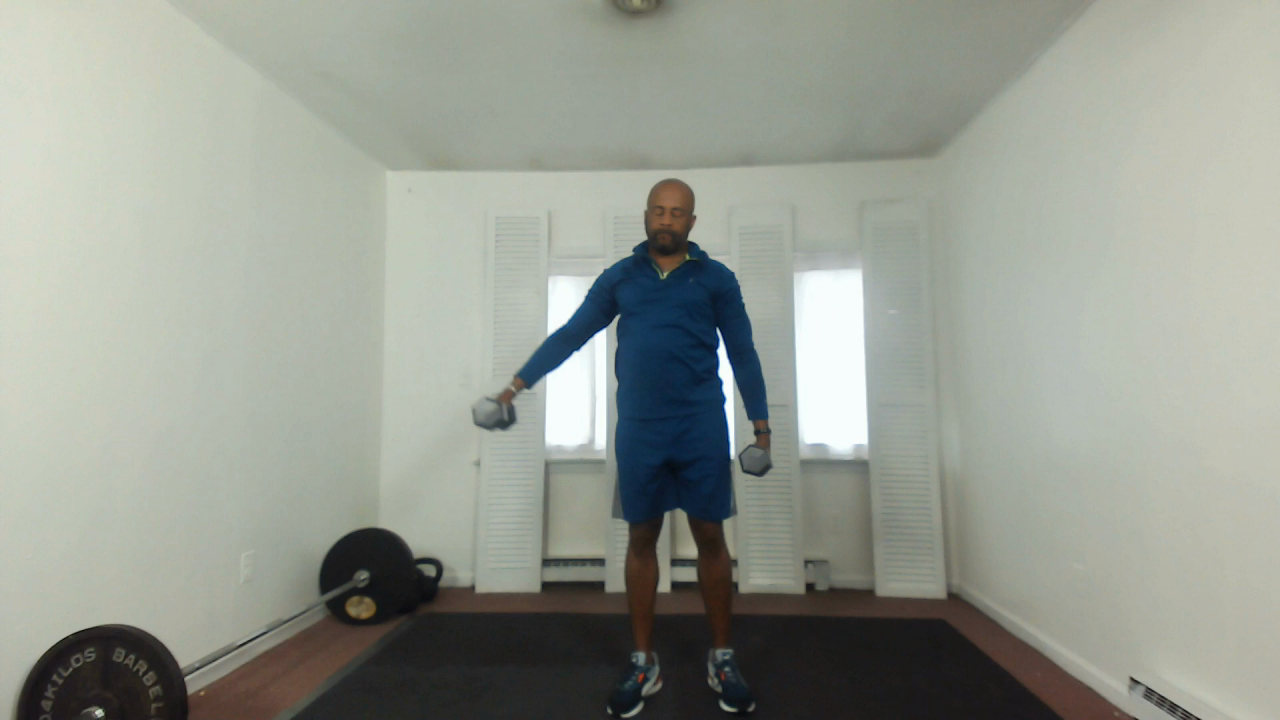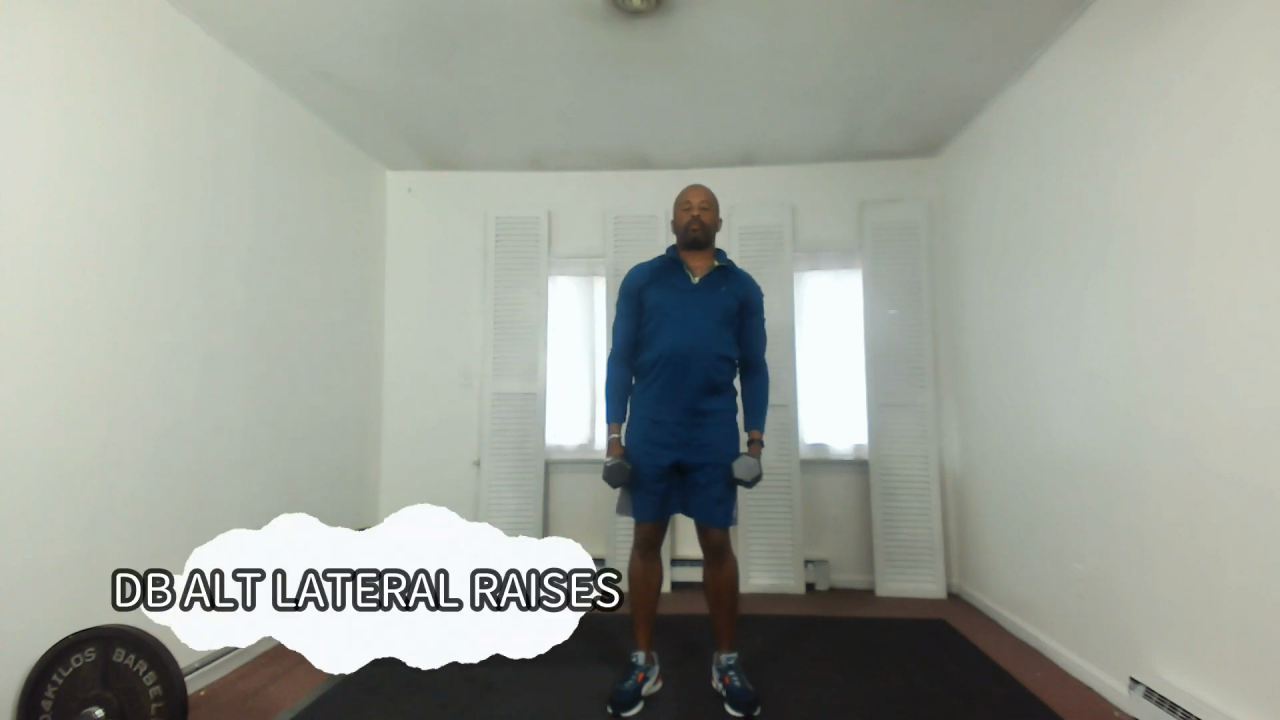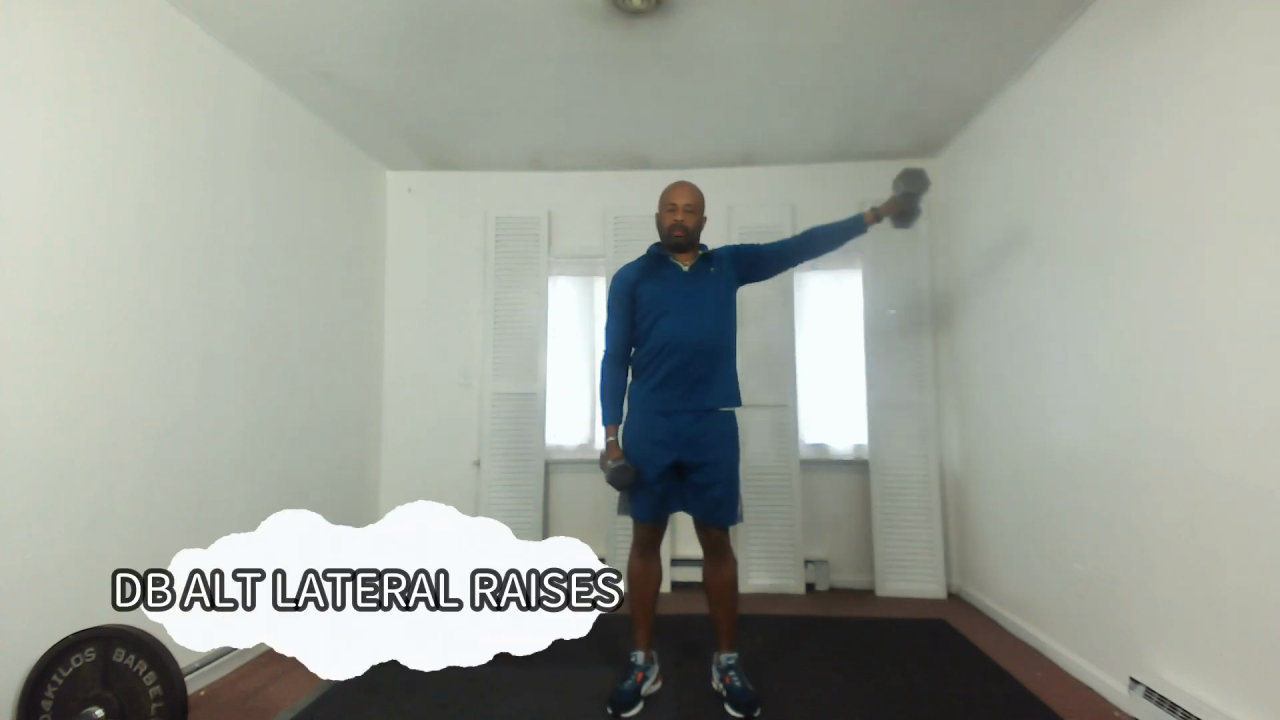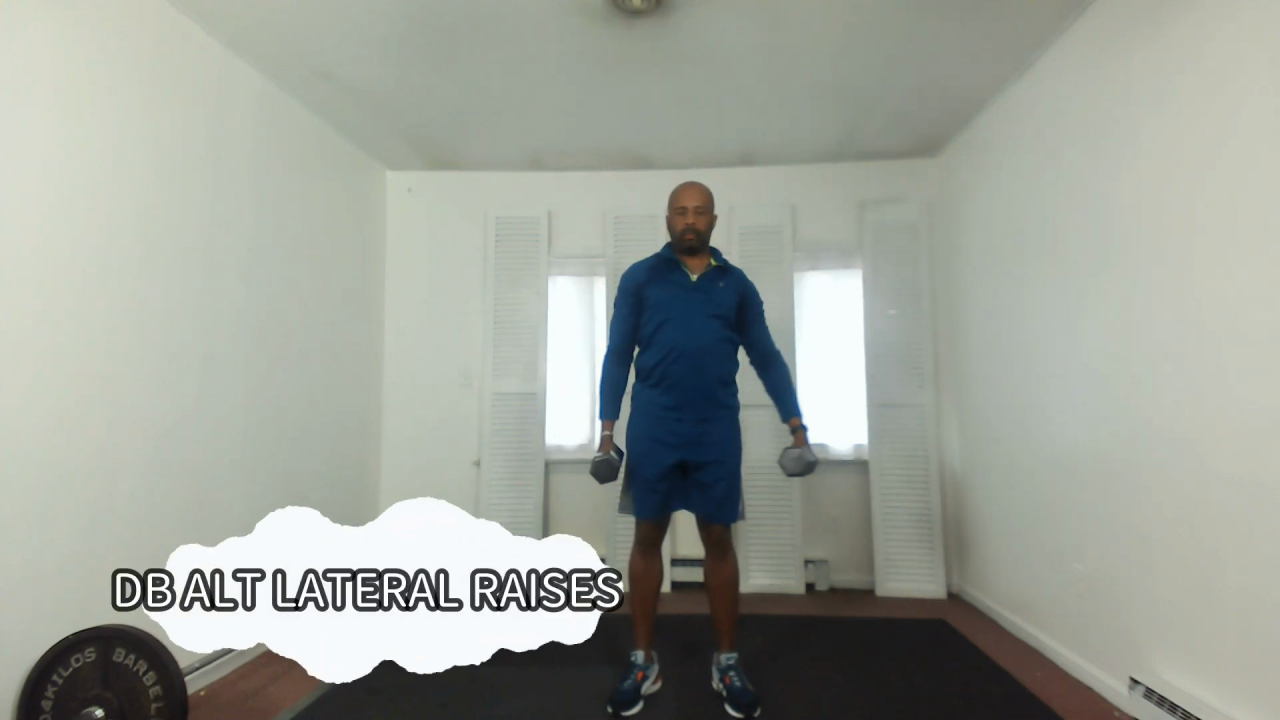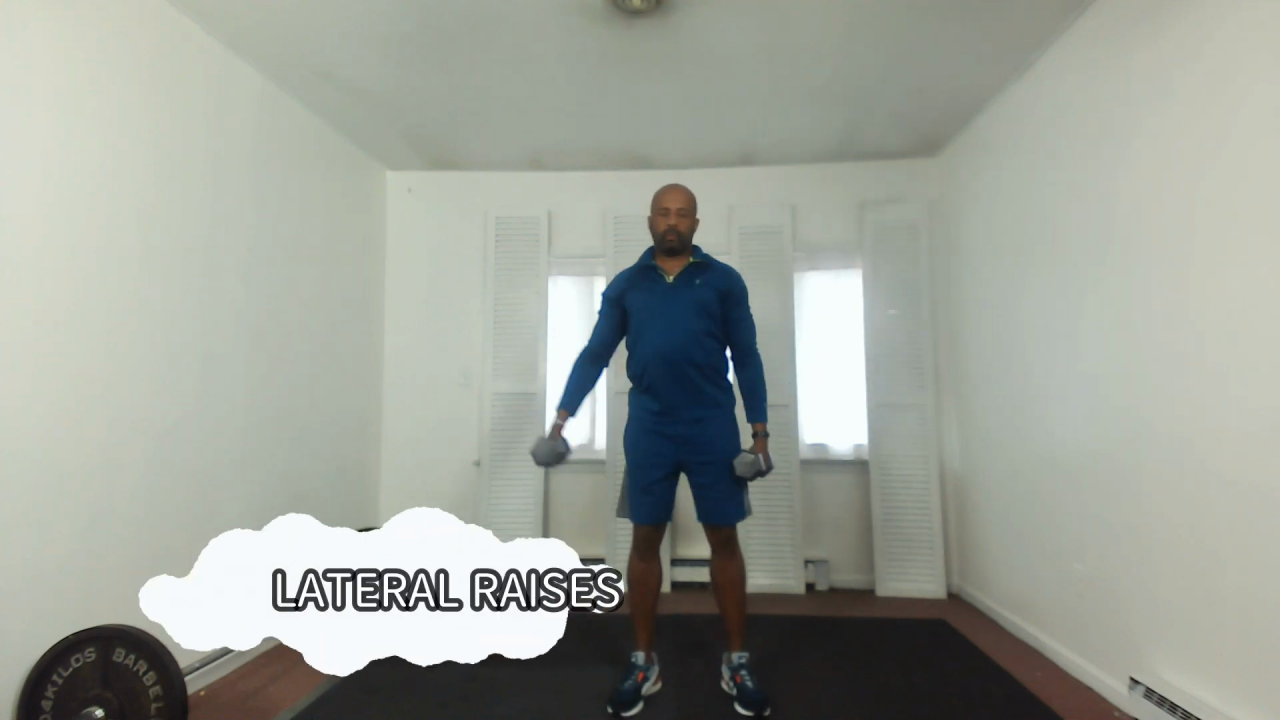
dt=1s
person 1, frame 1
left shoulder: (717, 278)
right shoulder: (619, 277)
left elbow: (742, 351)
right elbow: (573, 334)
left wrist: (760, 422)
right wrist: (520, 381)
left hip: (701, 427)
right hip: (639, 429)
left knee: (710, 538)
right knee: (641, 539)
left ankle: (723, 659)
right ankle: (643, 663)
person 1, frame 2
left shoulder: (742, 288)
right shoulder: (642, 280)
left elbow: (754, 366)
right elbow: (622, 358)
left wrist: (756, 435)
right wrist: (614, 430)
left hip: (713, 433)
right hip: (651, 431)
left knee: (717, 544)
right knee: (647, 540)
left ankle: (727, 663)
right ankle: (643, 663)
person 1, frame 3
left shoulder: (729, 264)
right shoulder: (631, 278)
left elbow: (799, 246)
right elbow: (615, 358)
left wrist: (872, 216)
right wrist: (611, 434)
left hip: (712, 426)
right hip: (649, 428)
left knee: (717, 541)
right knee: (646, 540)
left ankle: (727, 663)
right ankle: (643, 663)
person 1, frame 4
left shoulder: (736, 283)
right shoulder: (640, 278)
left elbow: (765, 356)
right elbow: (618, 354)
left wrist: (794, 421)
right wrist: (607, 426)
left hip: (717, 431)
right hip: (653, 429)
left knee: (718, 541)
right knee: (648, 538)
left ankle: (726, 663)
right ankle: (643, 661)
person 1, frame 5
left shoulder: (724, 280)
right shoulder: (625, 285)
left elbow: (745, 355)
right elbow: (596, 351)
left wrist: (758, 427)
right wrist: (563, 412)
left hip: (713, 428)
right hip: (649, 427)
left knee: (723, 539)
right knee: (645, 540)
left ankle: (736, 663)
right ankle: (642, 662)
